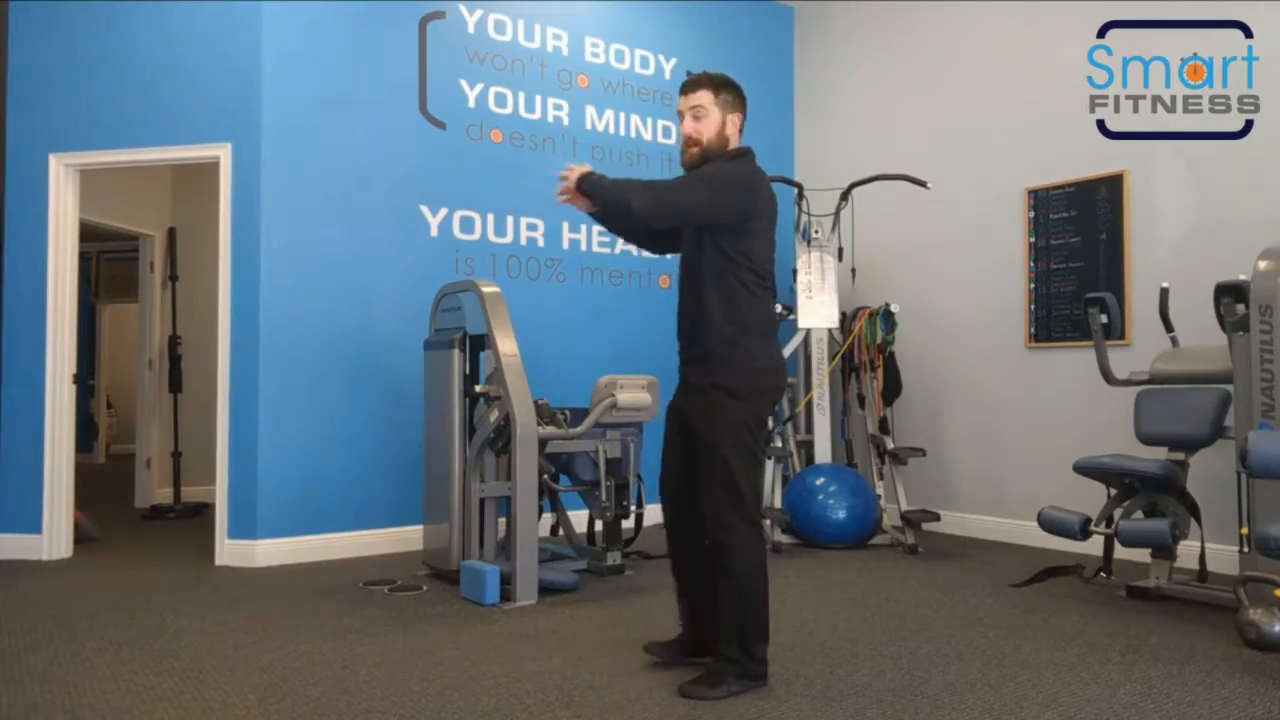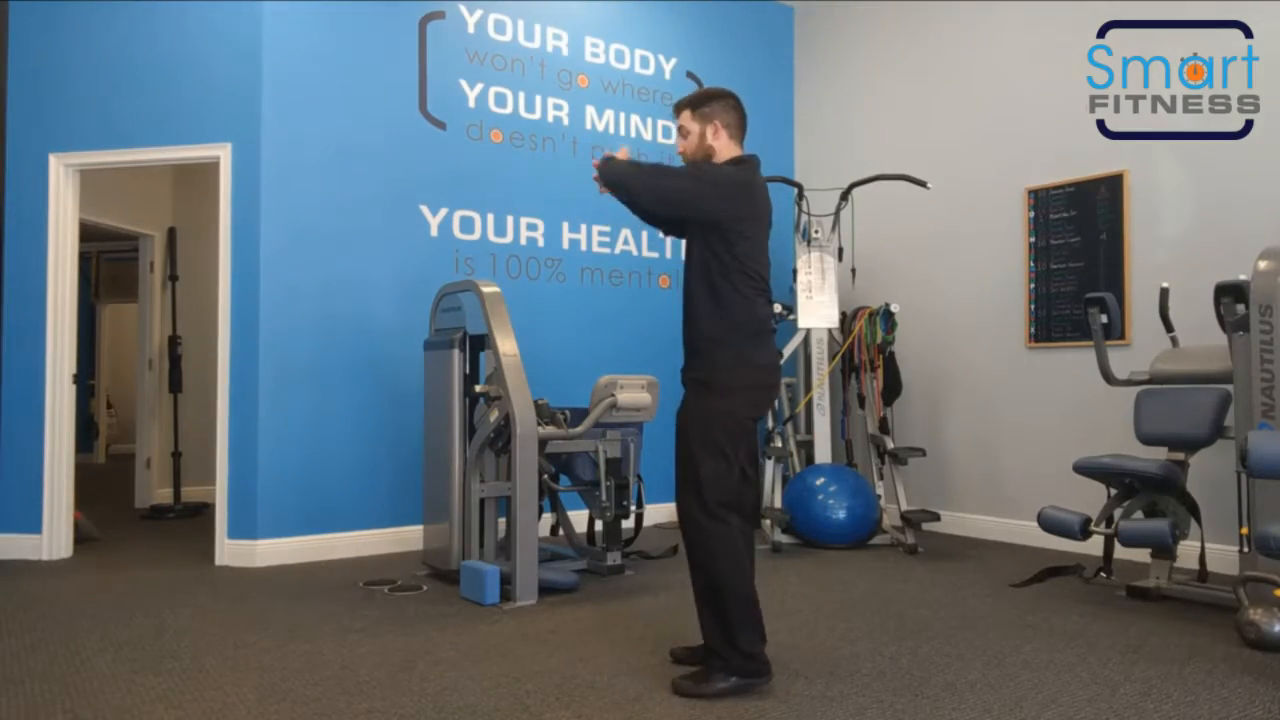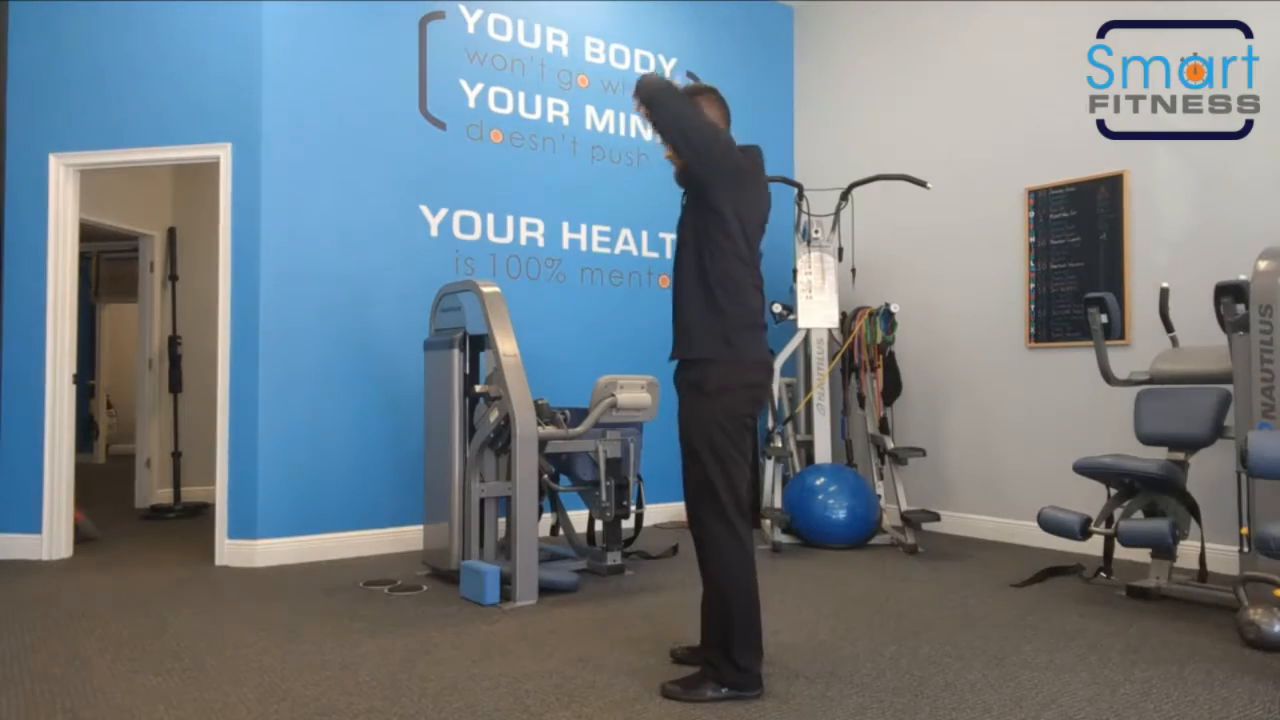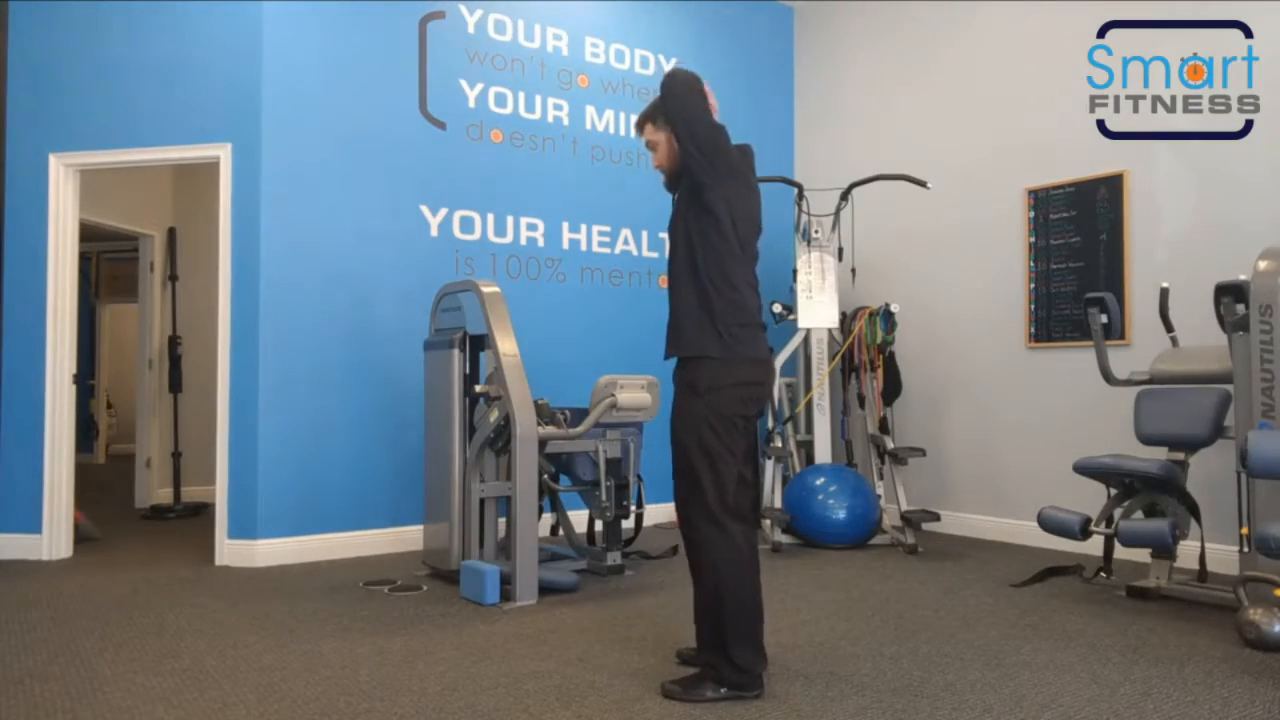
dt=0.5s
person 1, frame 1
left shoulder: (740, 184)
right shoulder: (707, 189)
left elbow: (651, 201)
right elbow: (658, 233)
left wrist: (589, 180)
right wrist: (596, 204)
left hip: (739, 381)
right hip: (701, 376)
left knee: (730, 519)
right knee: (683, 506)
left ankle: (743, 660)
right ankle: (700, 632)
person 1, frame 2
left shoulder: (728, 185)
right shoulder: (728, 190)
left elbow: (636, 176)
right elbow: (676, 218)
left wrist: (612, 168)
right wrist: (625, 191)
left hip: (728, 375)
right hip: (736, 370)
left knee: (706, 509)
right knee: (728, 508)
left ankle: (741, 656)
right ankle: (731, 642)
person 1, frame 3
left shoulder: (727, 165)
right shoulder: (731, 176)
left elbow: (652, 92)
right elbow: (688, 144)
left wrist: (658, 97)
right wrist: (670, 112)
left hip: (721, 370)
right hip: (731, 364)
left knee: (720, 517)
right knee: (723, 512)
left ankle: (735, 670)
right ankle: (725, 643)
person 1, frame 4
left shoulder: (716, 167)
right shoulder: (726, 176)
left elbow: (678, 87)
left wrist: (698, 105)
right wrist: (700, 114)
left hip: (717, 370)
right hip: (736, 365)
left knee: (709, 515)
right knee: (729, 513)
left ankle: (735, 668)
right ankle: (735, 647)
